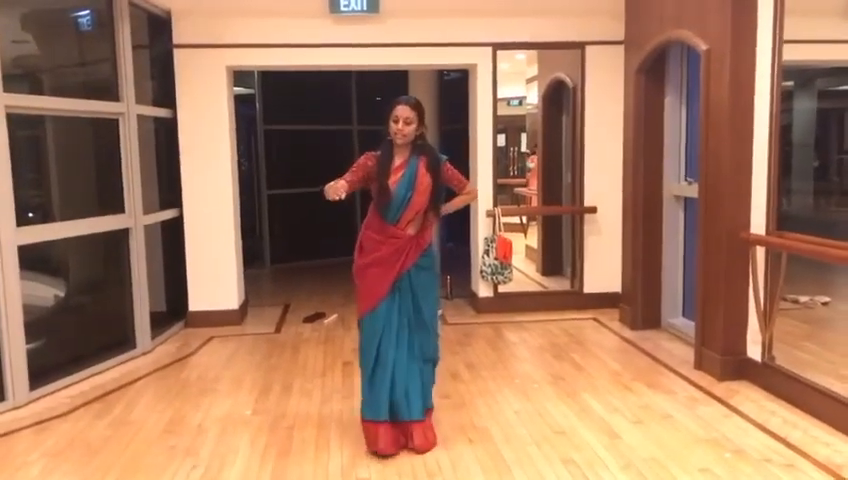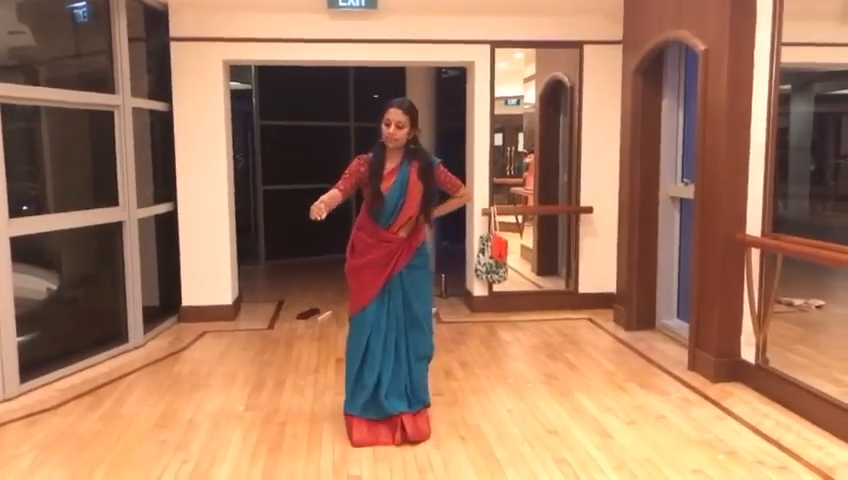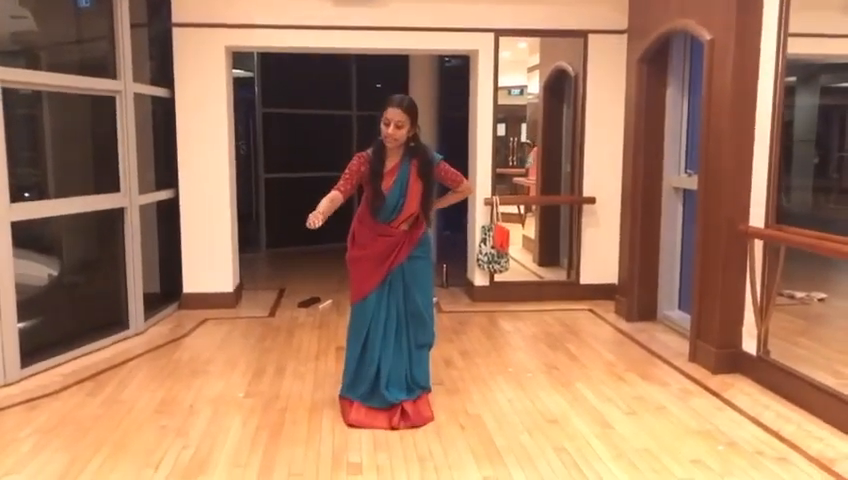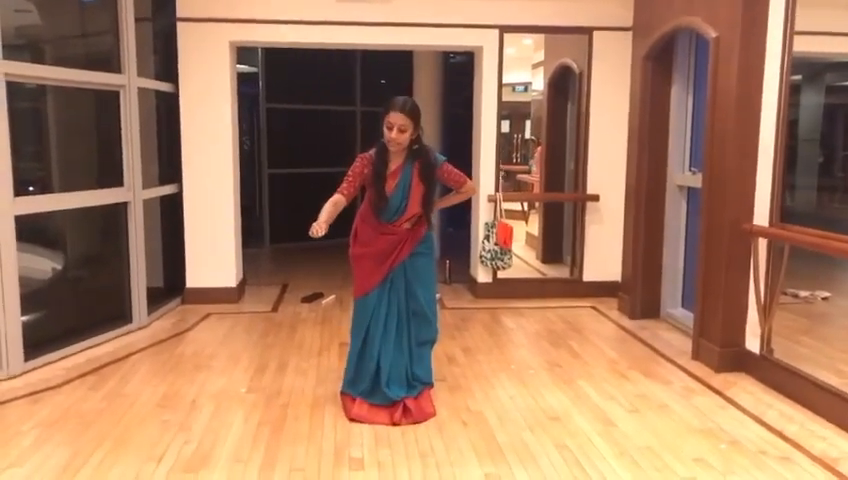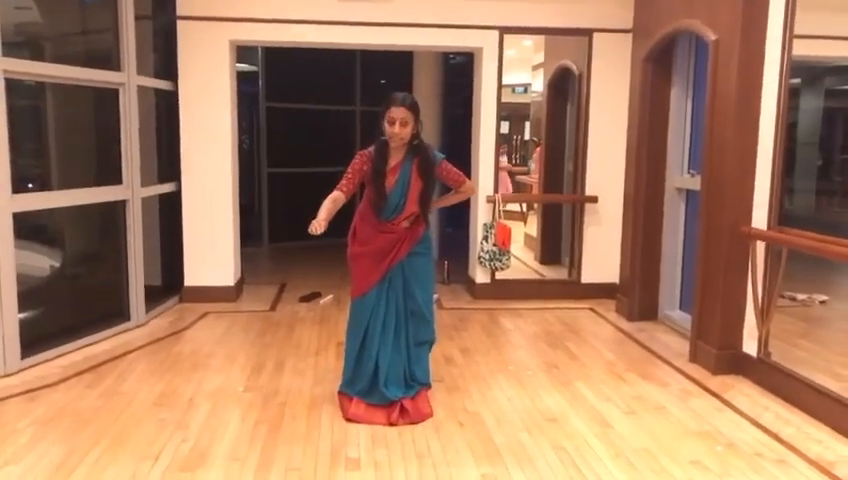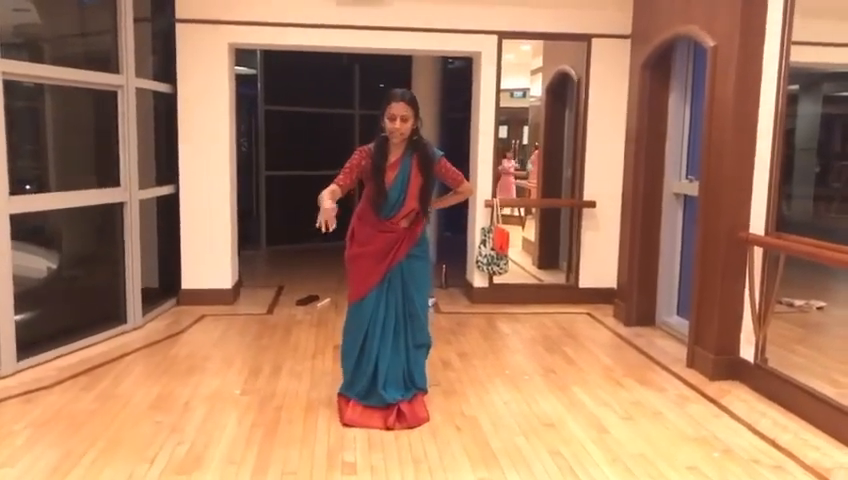
dt=0.3s
person 1, frame 1
left shoulder: (433, 163)
right shoulder: (373, 161)
left elbow: (469, 192)
right elbow: (343, 185)
left wrist: (437, 212)
right wrist: (334, 188)
left hip: (417, 258)
right hip: (378, 257)
left knee: (417, 332)
right knee: (380, 334)
left ankle: (414, 414)
right ankle: (383, 417)
person 1, frame 2
left shoulder: (426, 166)
right shoulder: (365, 164)
left elbow: (463, 195)
right elbow: (339, 192)
left wrist: (429, 215)
right wrist: (323, 204)
left hip: (409, 258)
right hip: (370, 258)
left knee: (411, 329)
right knee: (369, 332)
left ankle: (408, 407)
right ankle: (368, 409)
person 1, frame 3
left shoulder: (426, 161)
right shoulder: (365, 161)
left elbow: (464, 188)
right elbow: (339, 192)
left wrist: (429, 208)
right wrist: (320, 212)
left hip: (411, 249)
right hip: (371, 250)
left knee: (412, 318)
right knee: (370, 319)
left ankle: (409, 393)
right ankle: (367, 392)
person 1, frame 4
left shoulder: (429, 163)
right shoulder: (368, 162)
left elbow: (467, 188)
right elbow: (341, 197)
left wrist: (431, 207)
right wrist: (322, 221)
left hip: (413, 248)
right hip: (373, 247)
left knee: (414, 315)
right knee: (372, 316)
left ankle: (411, 388)
right ankle: (369, 388)
person 1, frame 5
left shoulder: (428, 160)
right shoulder: (368, 158)
left elbow: (467, 188)
right elbow: (340, 194)
left wrist: (430, 206)
right wrist: (322, 218)
left hip: (411, 247)
right hip: (371, 246)
left knee: (411, 315)
right knee: (370, 316)
left ankle: (407, 388)
right ankle: (366, 387)
person 1, frame 6
left shoulder: (428, 158)
right shoulder: (367, 155)
left elbow: (465, 189)
right elbow: (333, 189)
left wrist: (428, 207)
right wrist: (327, 203)
left hip: (409, 248)
right hip: (369, 247)
left knee: (407, 318)
right knee: (367, 319)
left ankle: (404, 392)
right ankle: (364, 392)
